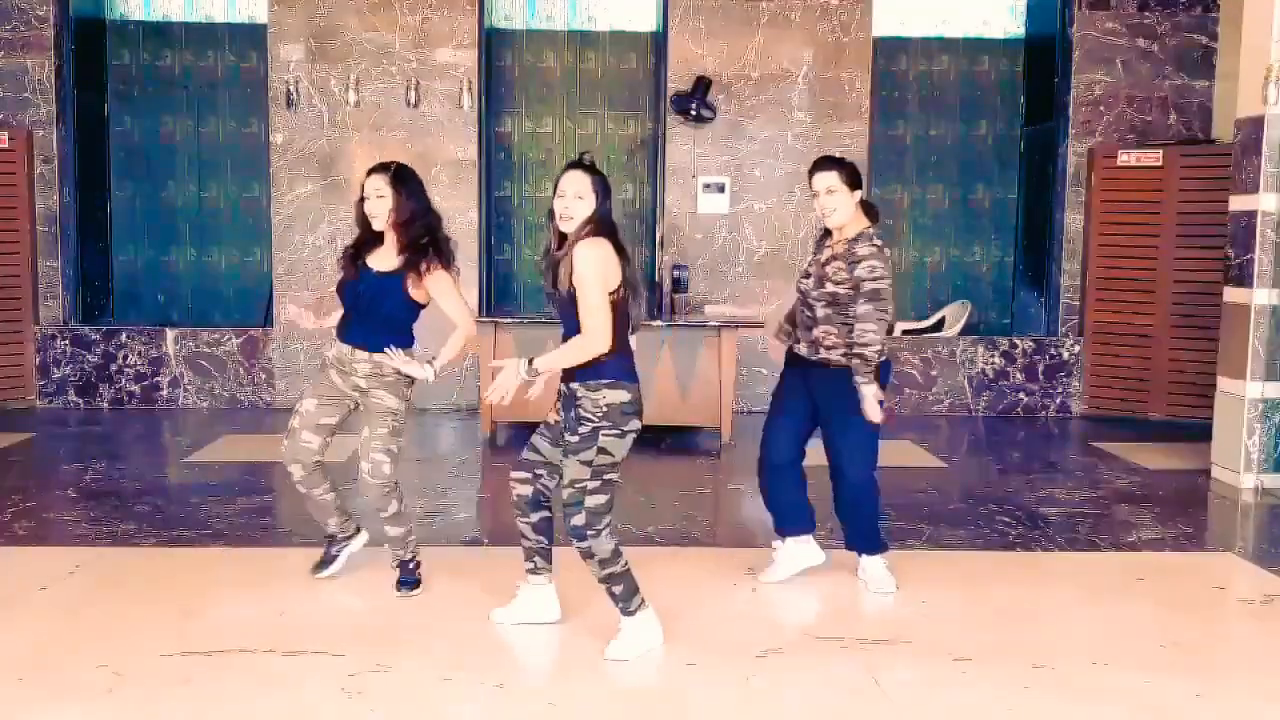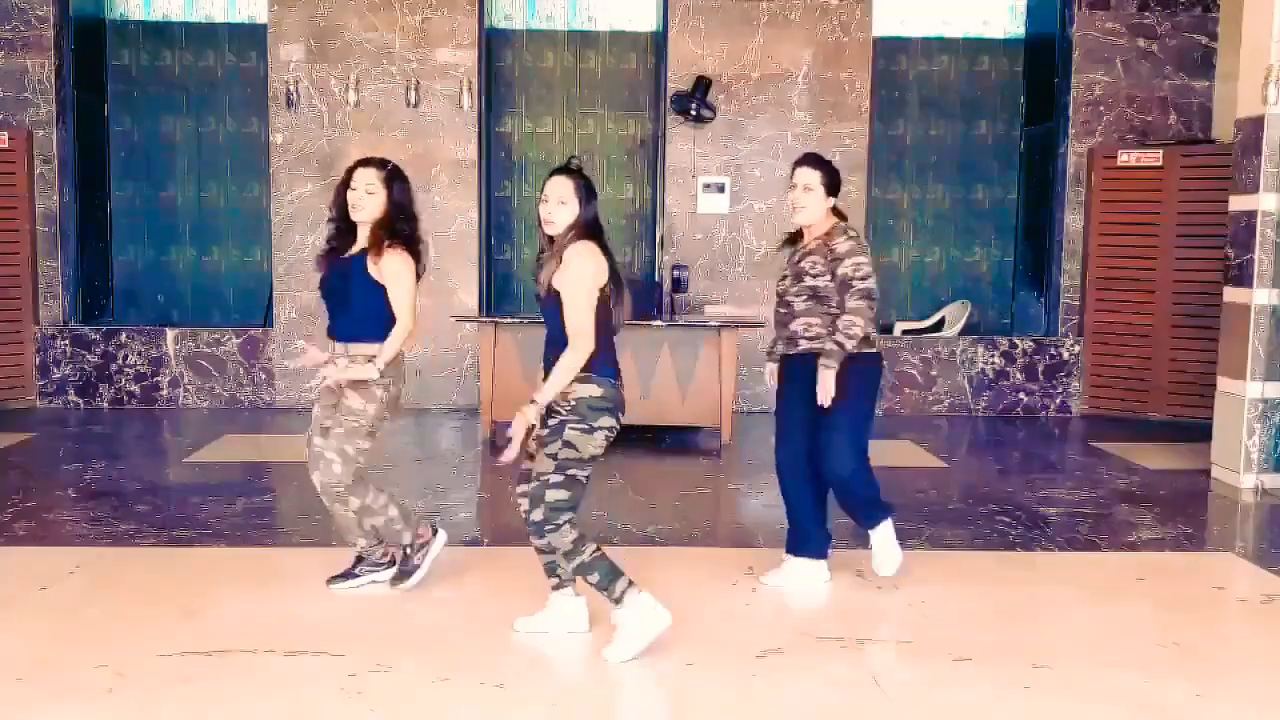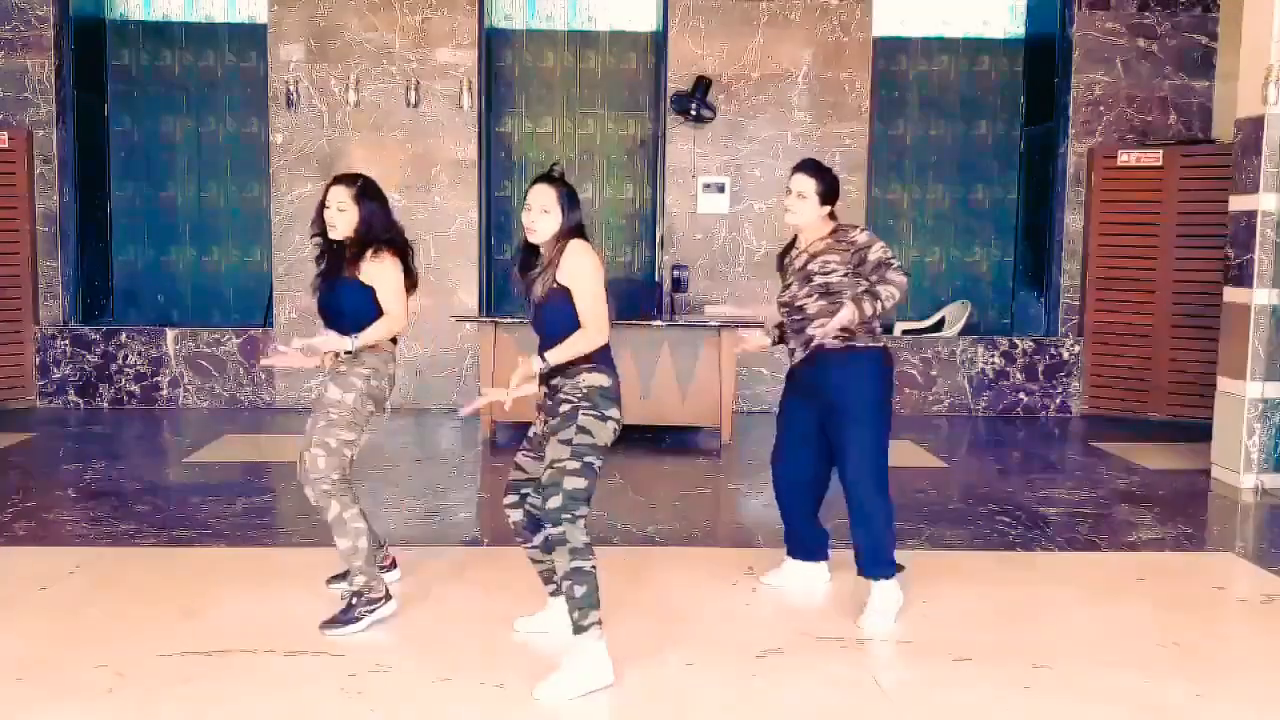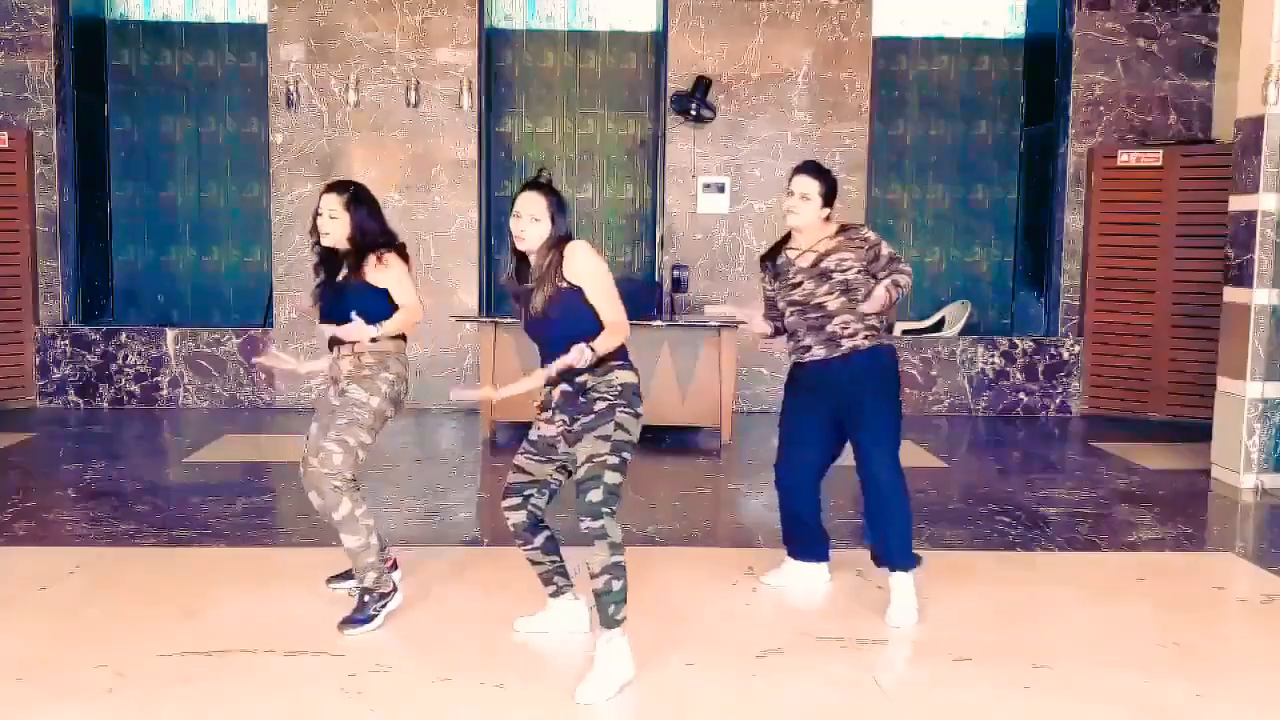
dt=0.3s
person 1, frame 1
left shoulder: (589, 249)
right shoulder: (577, 251)
left elbow: (596, 340)
left wrist: (527, 367)
right wrist: (551, 367)
left hip: (605, 403)
right hip: (581, 398)
left knee: (584, 524)
right knee: (526, 477)
left ankle: (639, 621)
right ankle: (539, 591)
person 1, frame 2
left shoulder: (578, 254)
right shoulder: (569, 256)
left elbow: (583, 345)
left wrist: (534, 406)
right wrist: (541, 409)
left hip: (584, 400)
right hip: (573, 398)
left knee: (548, 515)
right knee: (529, 492)
left ankle: (637, 608)
right ankle: (566, 604)
person 1, frame 3
left shoulder: (576, 252)
right shoulder: (541, 266)
left elbow: (596, 333)
left wrist: (538, 362)
right wrist: (507, 390)
left hip: (586, 395)
right hip: (561, 398)
left knee: (562, 515)
right knee: (519, 497)
left ankle: (590, 652)
right ankle: (562, 607)
person 1, frame 4
left shoulder: (578, 256)
right shoulder: (521, 282)
left elbow: (619, 325)
left wrist: (589, 350)
right wrist: (490, 393)
left hip: (606, 392)
right hip: (560, 403)
left knee: (593, 512)
right knee: (518, 500)
left ankle: (613, 648)
right ankle: (565, 604)
person 2, frame 1
left shoulder: (867, 249)
right shoulder: (827, 241)
left elbow: (872, 315)
left wrist: (865, 383)
right wrist: (785, 329)
left hip: (848, 374)
right hip: (803, 364)
left knee: (852, 469)
right knee: (777, 450)
person 2, frame 2
left shoulder: (842, 242)
right shoulder: (796, 245)
left elbow: (859, 306)
left wrist: (831, 362)
right wrist: (775, 354)
left hip: (846, 366)
right hip: (798, 367)
left knee: (840, 459)
right knee: (792, 463)
person 2, frame 3
left shoulder: (854, 240)
right shoulder: (789, 257)
left elbow: (895, 281)
left wrist: (856, 309)
right wrist: (770, 334)
left hip: (856, 366)
right hip: (806, 372)
left knee: (861, 472)
right knee: (791, 469)
person 2, frame 4
left shoulder: (858, 240)
right shoulder: (776, 259)
left elbow: (899, 271)
right elbow: (778, 315)
left wrist: (887, 291)
right wrist: (763, 327)
left hip: (868, 365)
right hip: (810, 373)
left knee: (880, 469)
right knee: (794, 469)
person 3, frame 1
left shoulder: (423, 265)
right shoulder: (363, 251)
left elbow: (465, 325)
left wrist: (431, 368)
right wrist: (322, 322)
left hip: (385, 376)
right hip: (338, 365)
left knee: (378, 476)
right knee: (298, 454)
person 3, frame 2
left shoulder: (392, 252)
right shoulder: (345, 249)
left elbow: (406, 320)
left wrist: (371, 366)
right wrist: (326, 352)
left hip: (375, 373)
right hip: (343, 367)
left knee: (342, 474)
right knee: (324, 471)
person 3, frame 3
left shoulder: (380, 257)
right shoulder: (341, 261)
left elbow: (396, 319)
left wrist: (345, 343)
right wrist: (311, 355)
left hip: (364, 374)
right hip: (342, 375)
left knee: (323, 475)
right knee: (321, 475)
left ankle: (370, 593)
right ankle: (378, 559)
person 3, frame 4
left shoulder: (382, 260)
right shoulder: (335, 274)
left elbow: (413, 311)
left wrist: (374, 331)
right wrist: (302, 365)
left hip: (378, 375)
right hip: (341, 377)
left knee: (330, 472)
right knee: (315, 472)
left ankle: (377, 587)
right ankle: (375, 560)
